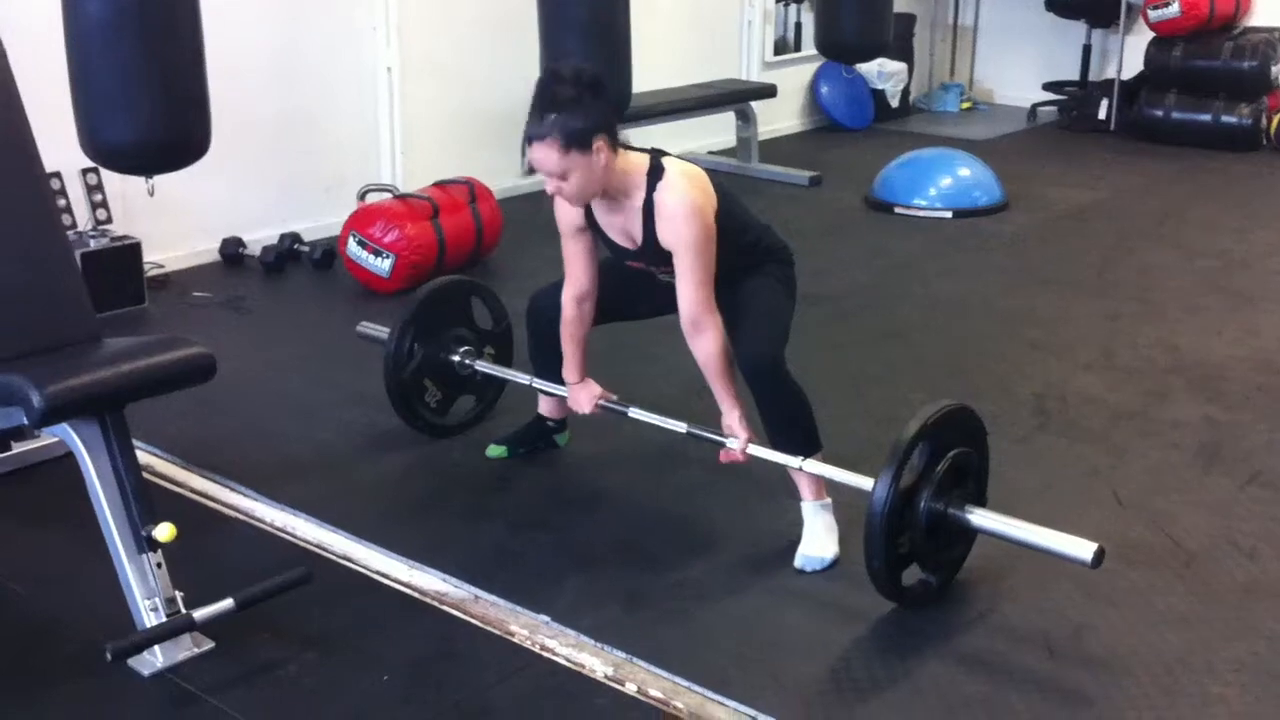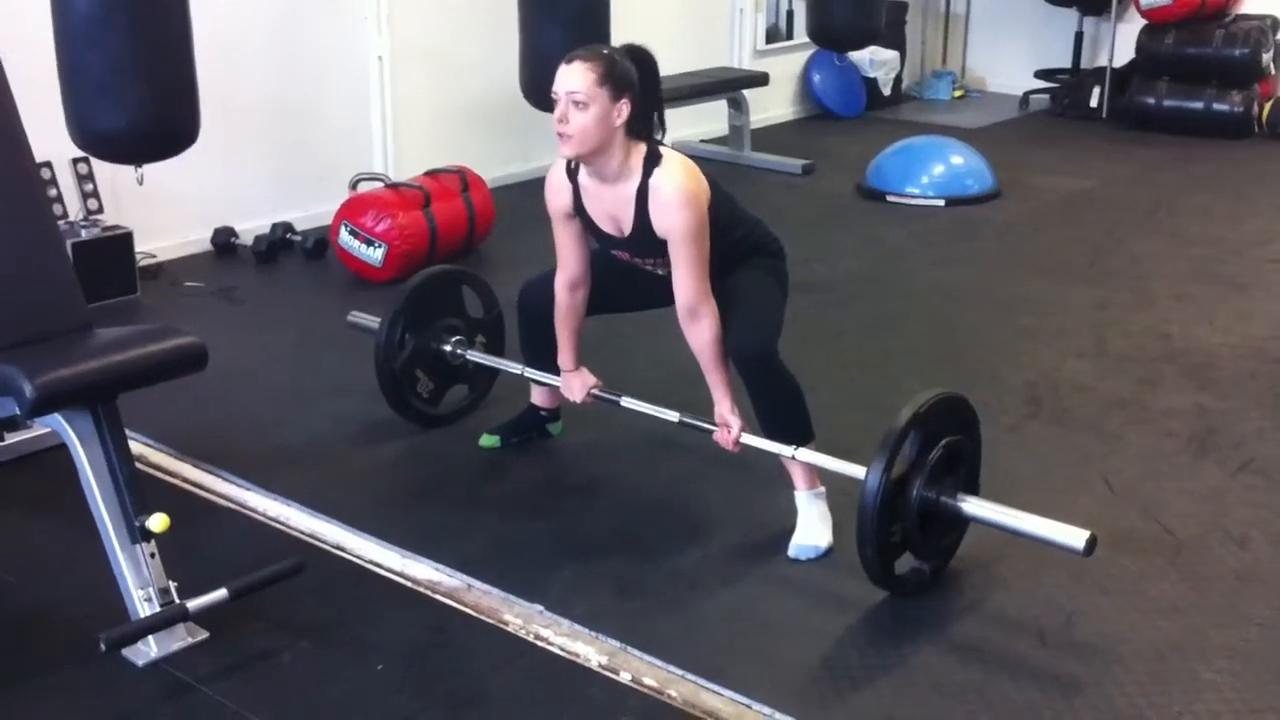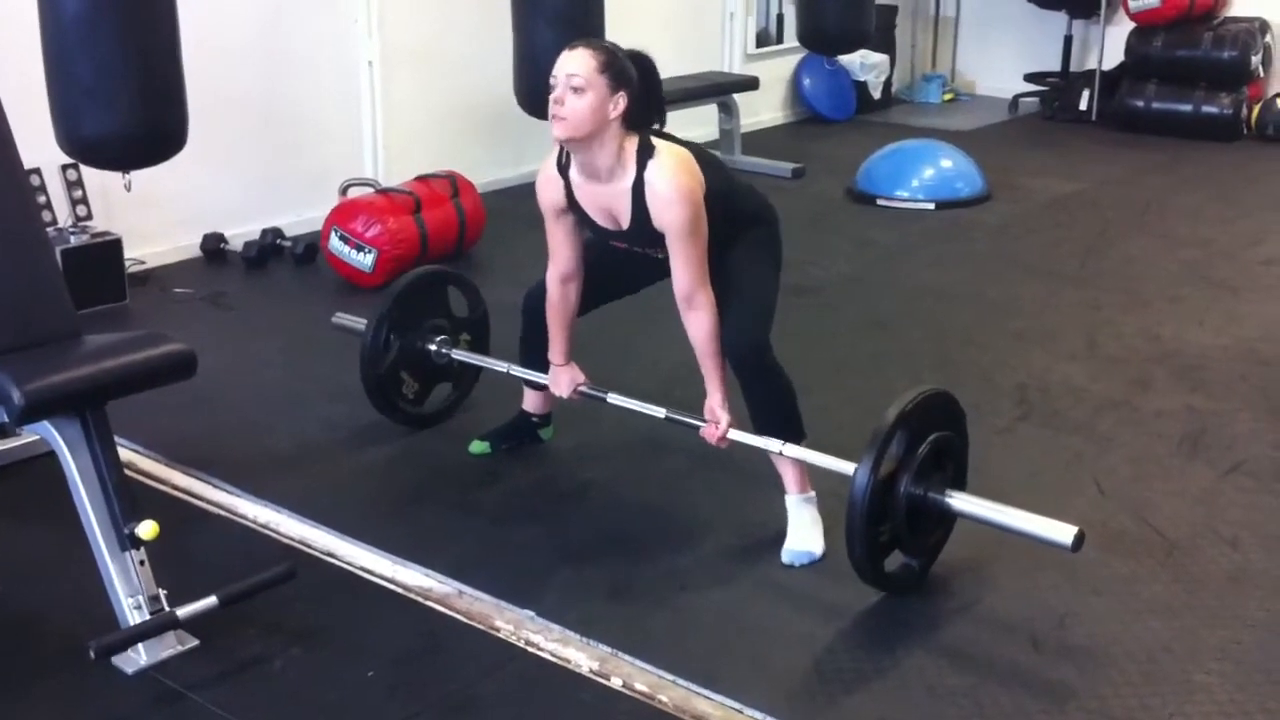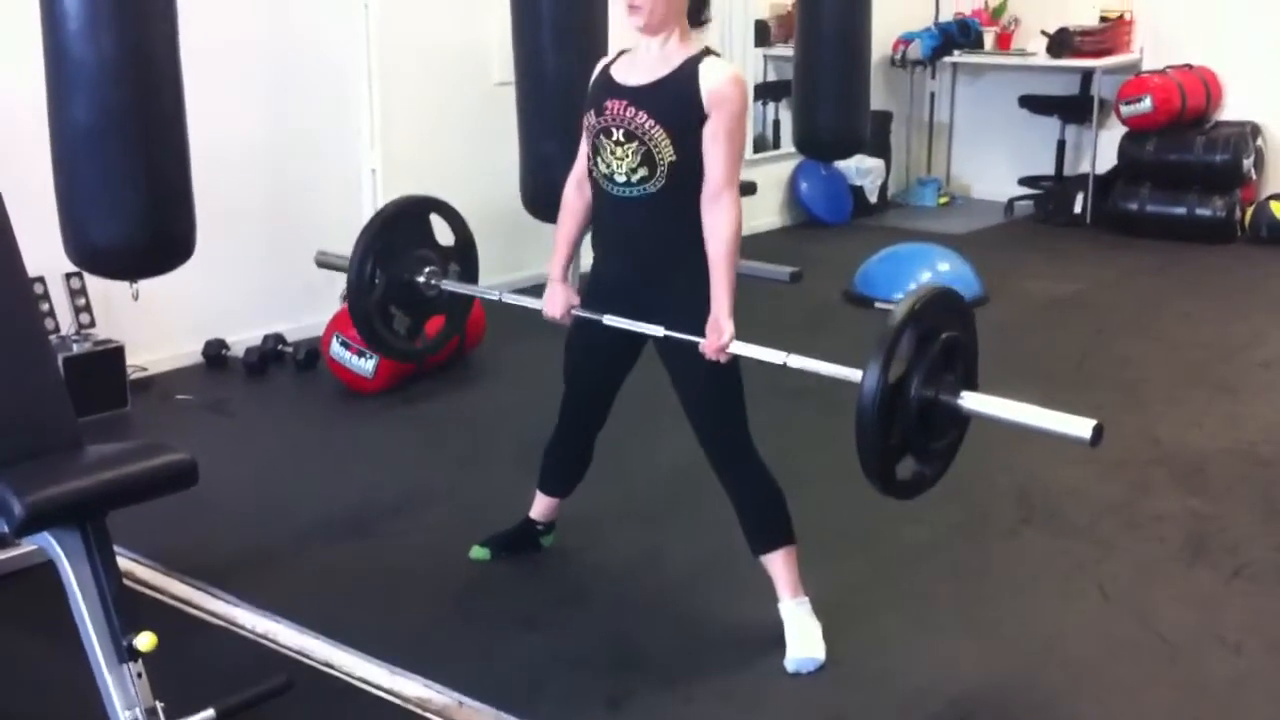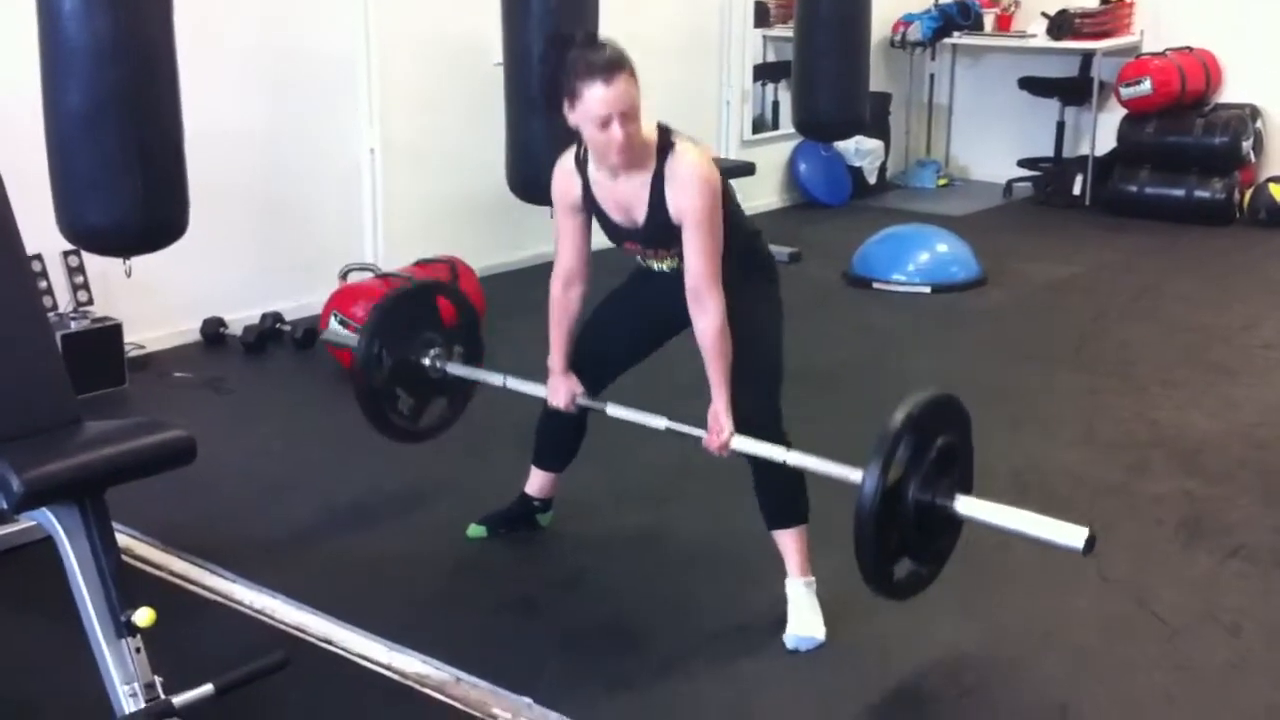
dt=1s
person 1, frame 1
left shoulder: (678, 197)
right shoulder: (573, 195)
left elbow: (699, 321)
right elbow: (579, 294)
left wrist: (732, 413)
right wrist: (575, 378)
left hip: (751, 273)
right hip: (658, 270)
left knee: (758, 360)
right knee: (546, 307)
left ankle: (817, 504)
right ankle: (550, 423)
person 1, frame 2
left shoulder: (672, 186)
right shoulder: (563, 180)
left elbow: (695, 308)
right elbow: (572, 281)
left wrist: (723, 402)
right wrist: (569, 366)
left hip: (742, 266)
right hip: (649, 265)
left knee: (751, 349)
right knee: (536, 297)
left ankle: (810, 493)
right ankle: (543, 412)
person 1, frame 3
left shoulder: (666, 177)
right shoulder: (555, 175)
left elbow: (693, 298)
right elbow: (564, 276)
left wrist: (715, 395)
right wrist: (559, 360)
left hip: (740, 235)
right hip: (639, 243)
left knee: (745, 346)
right knee: (540, 304)
left ankle: (801, 499)
right ankle: (533, 419)
person 1, frame 4
left shoulder: (715, 78)
right shoulder: (607, 68)
left elbow: (720, 197)
right elbow: (582, 177)
left wrist: (722, 310)
right wrist: (557, 275)
left hip: (683, 288)
right hip: (610, 281)
left knee: (727, 443)
right knee: (577, 413)
left ankle: (795, 605)
right ankle: (537, 525)
person 1, frame 5
left shoulder: (687, 172)
right shoulder: (570, 173)
left elbow: (705, 297)
right elbow: (569, 278)
left wrist: (720, 405)
right wrist: (558, 367)
left hip: (740, 283)
right hip: (656, 281)
left knee: (755, 422)
right knee: (570, 386)
left ankle: (800, 584)
right ankle: (533, 502)
